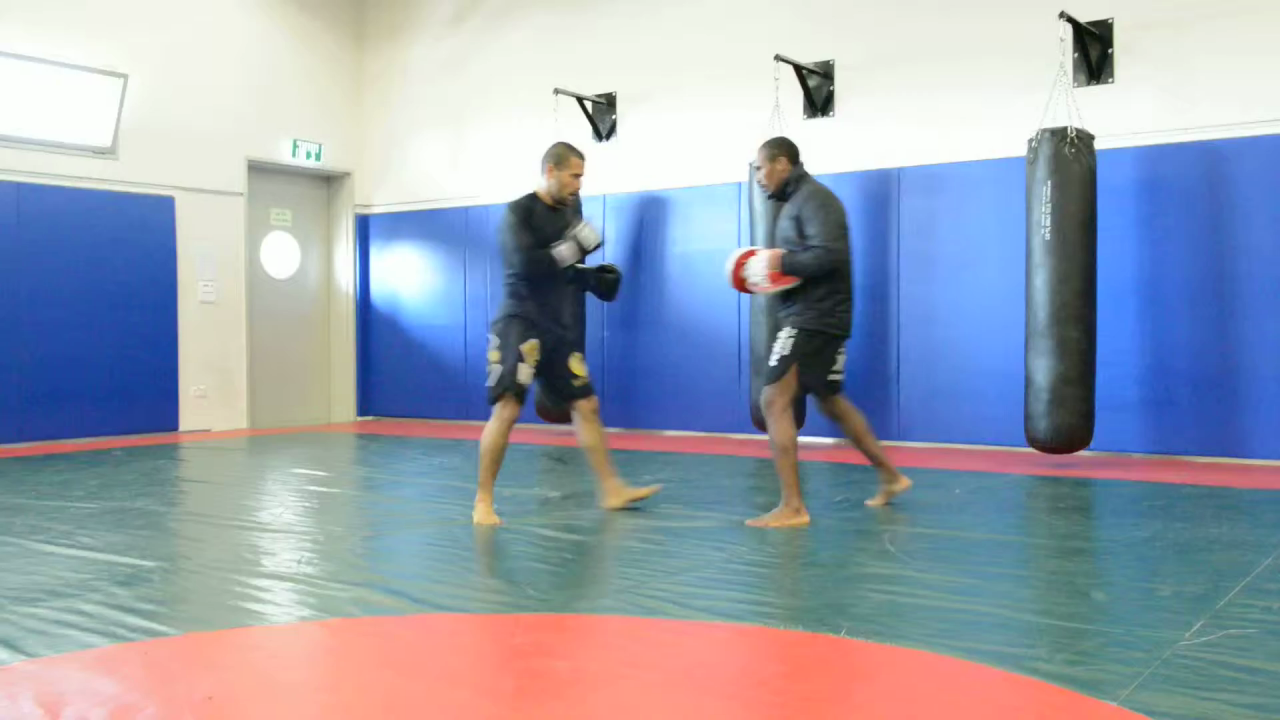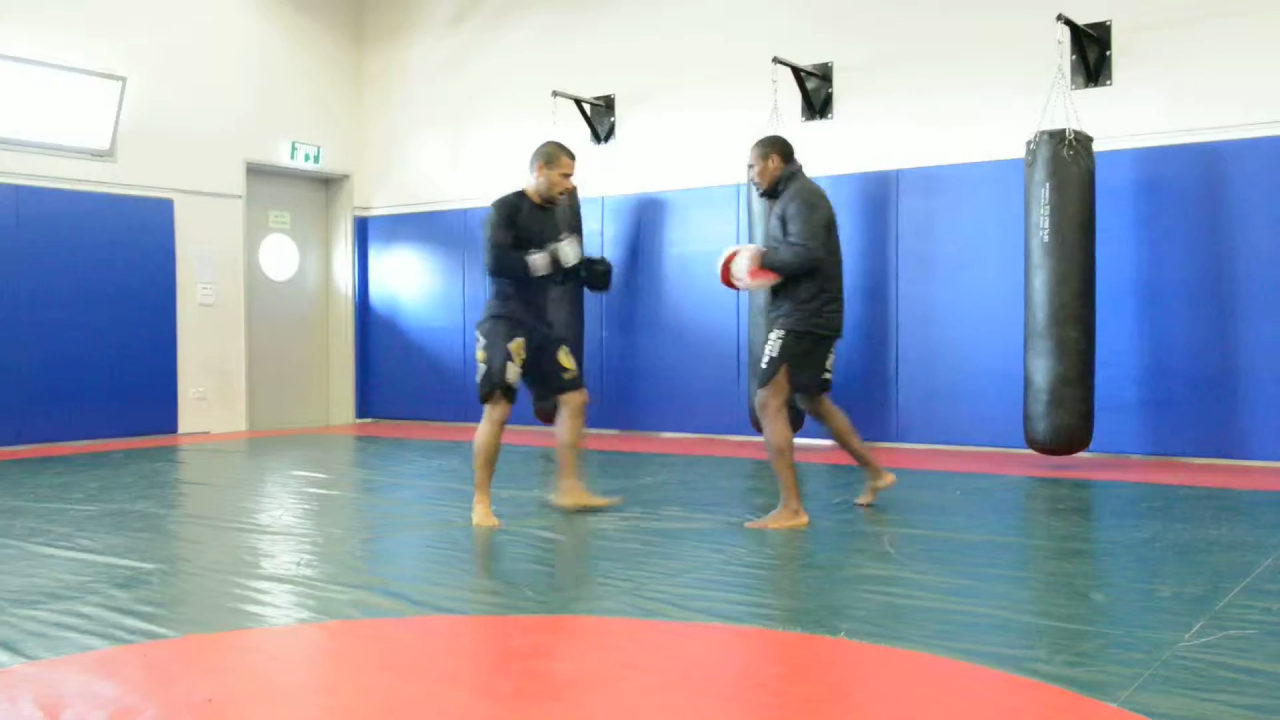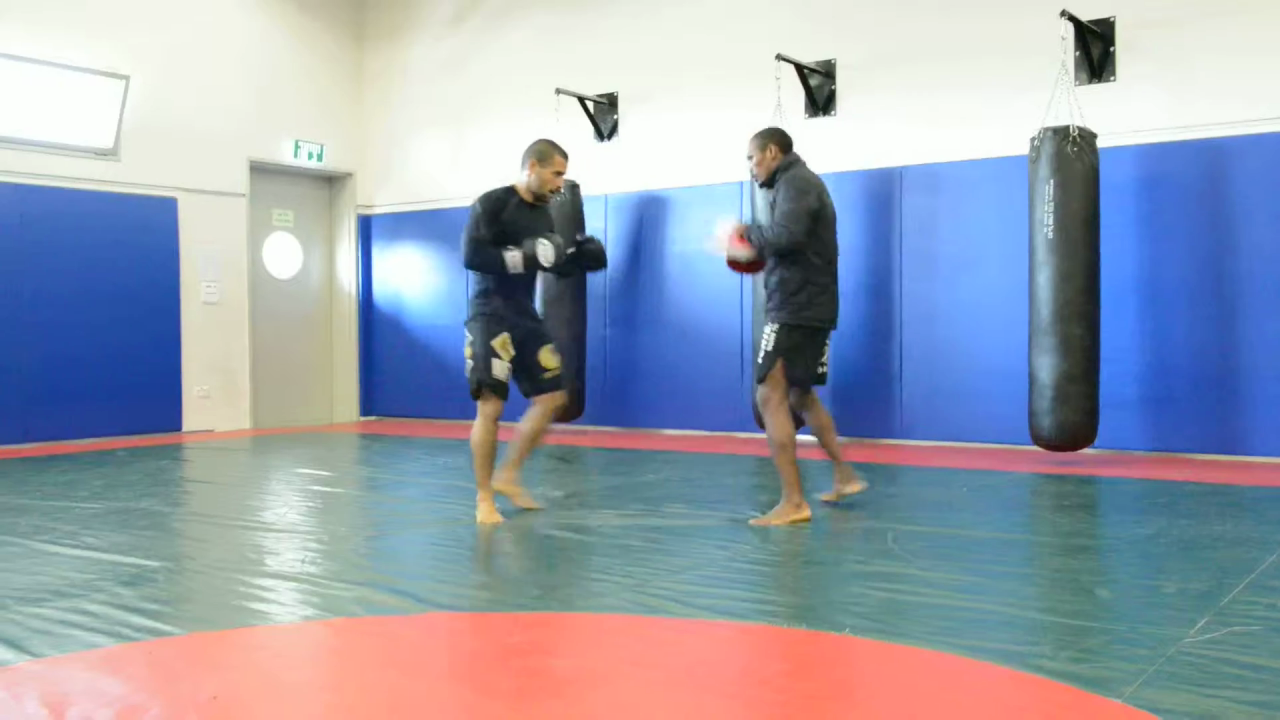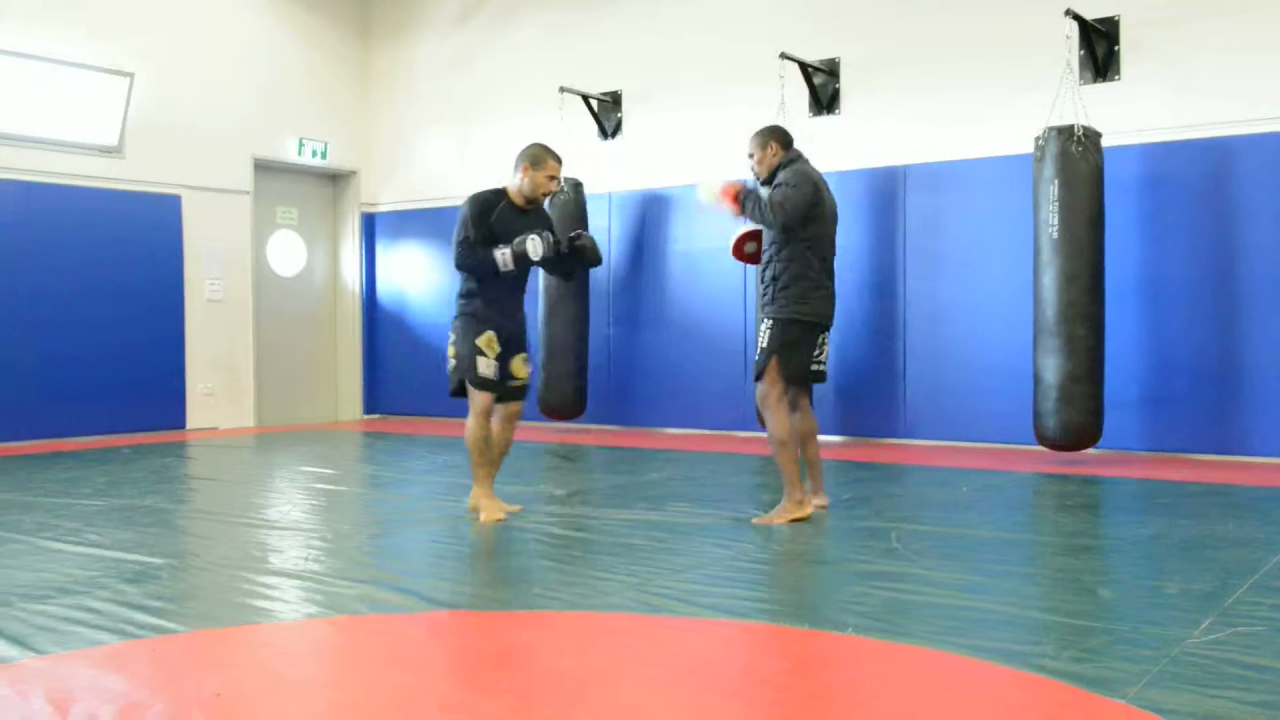
dt=0.1s
person 1, frame 1
left shoulder: (814, 198)
right shoulder: (796, 200)
left elbow: (829, 257)
left wrist: (783, 261)
right wrist: (776, 265)
left hip: (813, 318)
right hip: (811, 316)
left knee: (774, 400)
right knee: (830, 401)
left ankle: (793, 506)
right ankle: (890, 476)
person 1, frame 2
left shoulder: (802, 196)
right shoulder: (789, 197)
left elbow: (808, 255)
left wrist: (766, 259)
right wrist: (763, 263)
left hip: (803, 318)
right hip: (803, 316)
left knee: (768, 402)
right knee: (814, 400)
left ankle: (790, 508)
right ankle: (875, 472)
person 1, frame 3
left shoulder: (797, 184)
right shoulder: (800, 183)
left elbow: (789, 239)
left wrist: (748, 235)
right wrist: (759, 248)
left hip: (795, 310)
right hip: (813, 308)
left knee: (770, 397)
right knee: (802, 396)
left ankle: (793, 502)
right ankle: (844, 475)
person 1, frame 4
left shoulder: (797, 177)
right shoulder: (805, 180)
left elbow: (779, 217)
left wrist: (741, 198)
right wrist: (764, 245)
left hip: (793, 305)
right hip: (810, 305)
left knee: (769, 394)
right knee: (795, 396)
left ankle: (796, 498)
right ankle: (815, 487)
person 2, frame 1
left shoulder: (568, 211)
right shoulder: (520, 212)
right elbow: (524, 265)
right wrist: (573, 247)
left hip: (555, 326)
right hip: (521, 324)
left knee: (587, 406)
right knee: (507, 410)
left ankle: (612, 490)
right ankle: (483, 501)
person 2, frame 2
left shoulder: (553, 212)
right shoulder: (505, 209)
right elbow: (498, 264)
left wrist: (575, 269)
right wrist: (550, 258)
left hip: (539, 324)
right hip: (505, 323)
left knee: (575, 398)
right knee: (497, 412)
left ankle: (569, 488)
right ankle: (481, 502)
person 2, frame 3
left shoulder: (543, 211)
right shoulder: (492, 203)
left elbow: (556, 264)
right elbow: (472, 256)
left wrist: (583, 254)
right wrist: (525, 257)
left hip: (526, 319)
right hip: (492, 318)
left knee: (552, 398)
right knee: (491, 409)
left ankle: (508, 477)
right ankle: (484, 498)
person 2, frame 4
left shoulder: (539, 216)
right shoulder: (480, 205)
left elbow: (556, 264)
right elbow: (463, 258)
left wrist: (577, 251)
right wrist: (515, 253)
left hip: (511, 320)
right hip: (477, 318)
left knee: (510, 410)
right knee: (482, 403)
left ankle: (485, 490)
right ankle: (481, 492)
